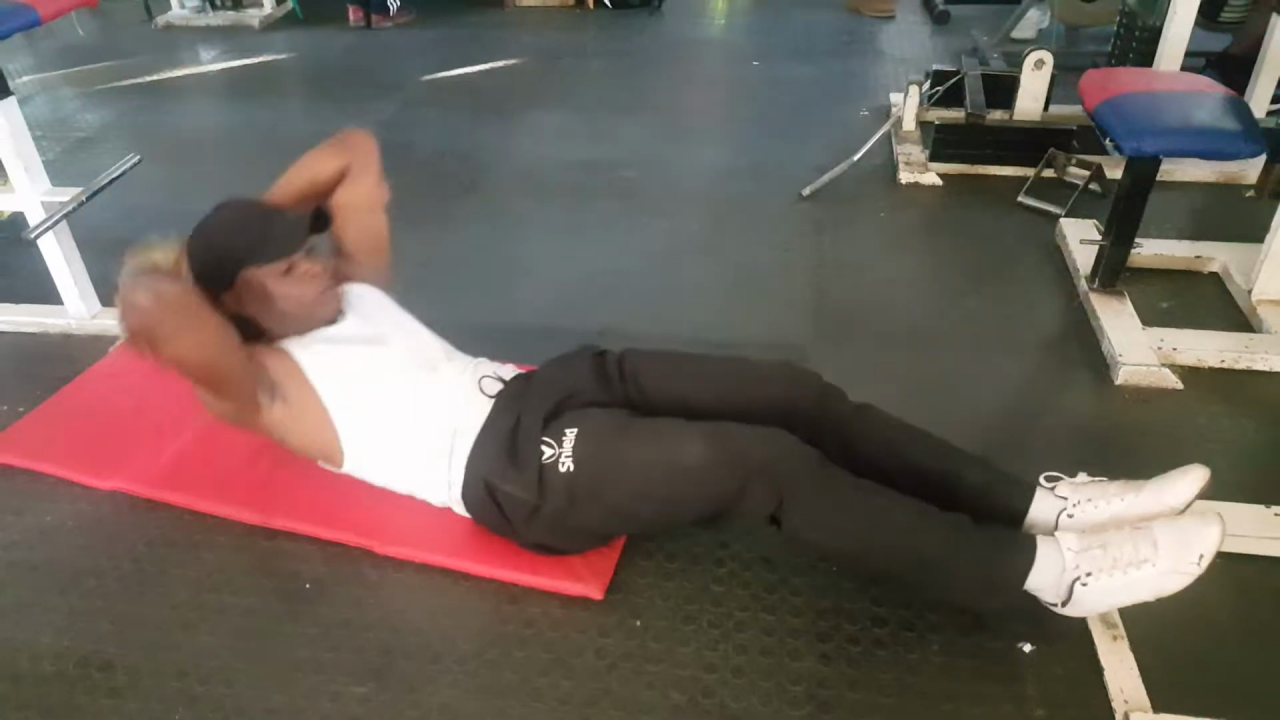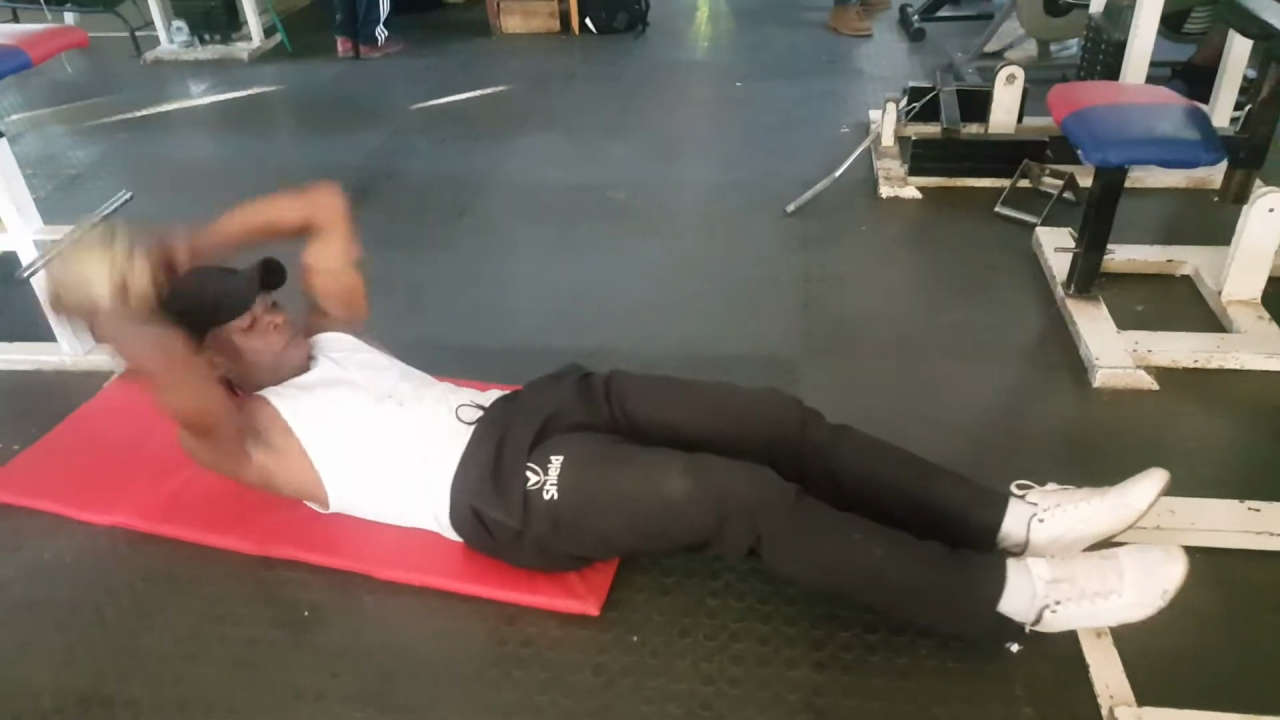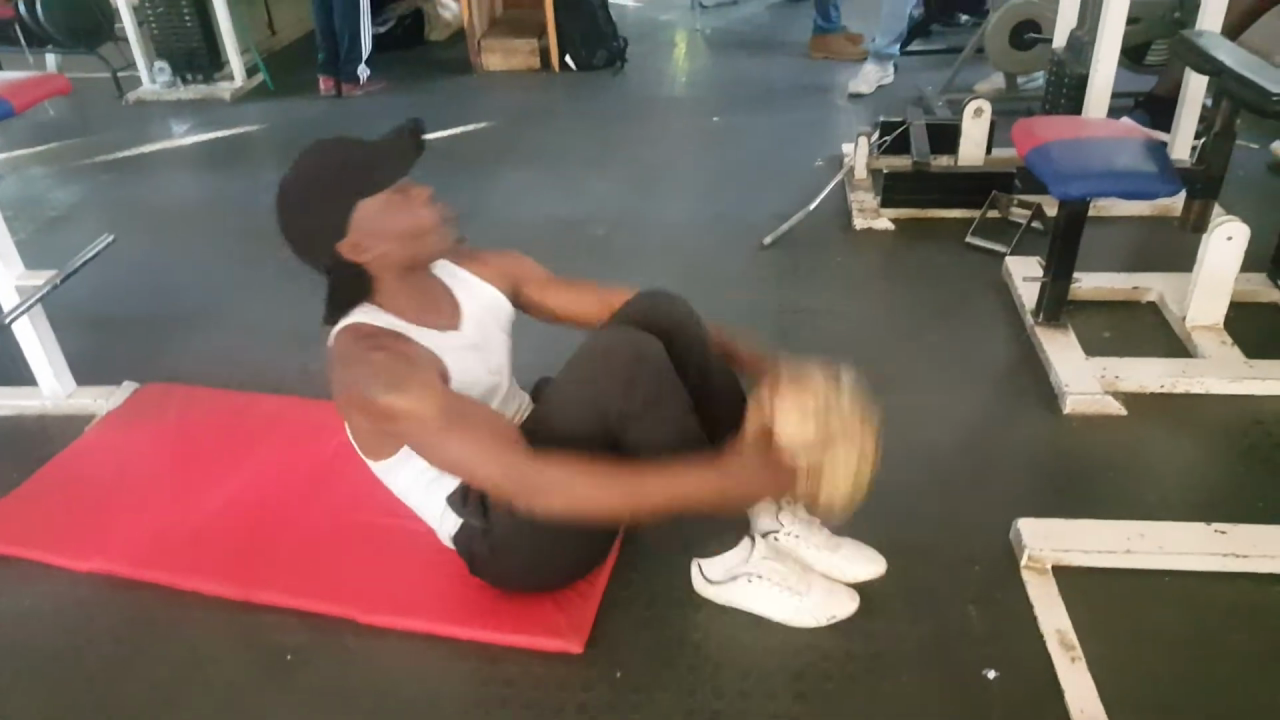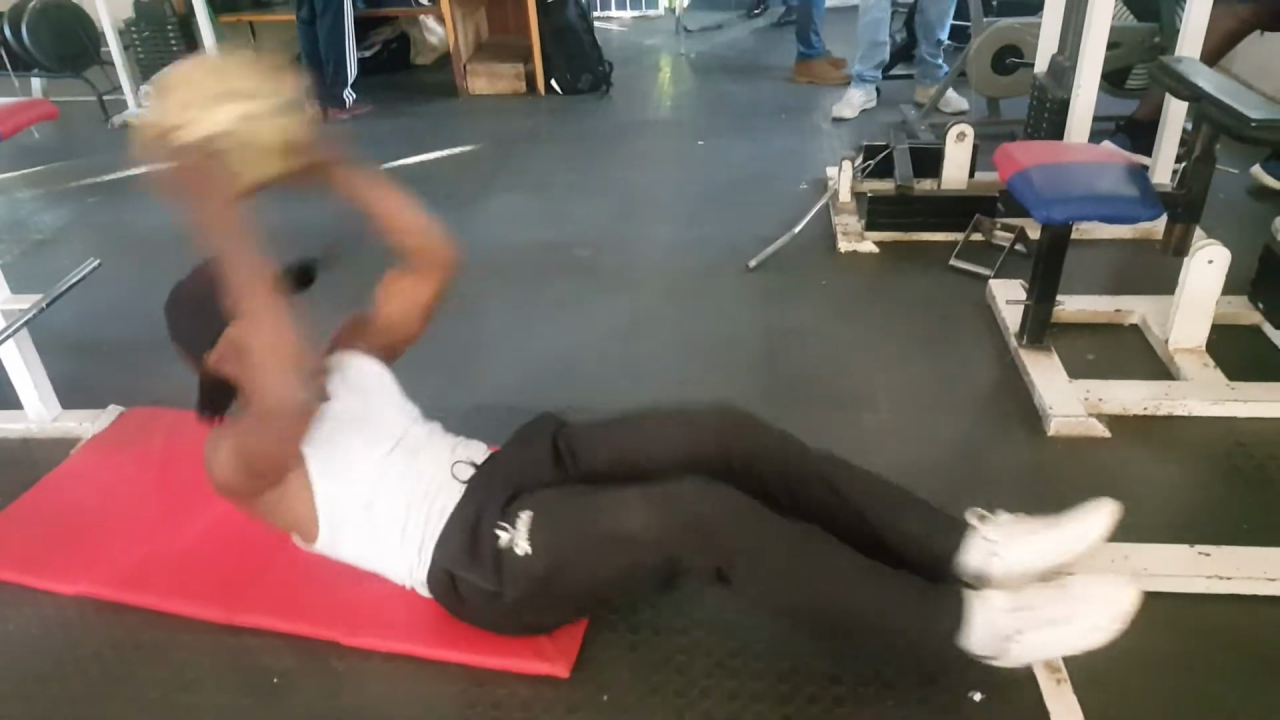
dt=0.5s
person 1, frame 1
left shoulder: (352, 288)
right shoulder: (262, 385)
left elbow: (356, 150)
right elbow: (151, 310)
left wrist: (261, 215)
right wrist: (175, 282)
left hip: (552, 389)
right hip: (519, 471)
left knee: (796, 393)
right knee: (767, 466)
left ankle: (1036, 504)
right ankle: (1039, 573)
person 1, frame 2
left shoulder: (328, 336)
right shoulder: (245, 436)
left elbow: (326, 206)
right elbow: (171, 366)
left wrist: (202, 244)
right wrist: (107, 306)
left hip: (533, 410)
right hip: (502, 494)
left knee: (781, 422)
right knee: (744, 499)
left ankle: (1007, 513)
right ankle: (1011, 592)
person 1, frame 3
left shoulder: (474, 270)
right shoulder: (373, 362)
left elbow: (598, 303)
right elbow: (529, 487)
left wrist: (743, 362)
right wrist: (718, 478)
left hip: (547, 452)
right hip: (513, 538)
left knee: (656, 314)
right knee: (631, 359)
left ankle: (764, 515)
right ankle: (730, 560)
person 1, frame 4
left shoulder: (345, 362)
right shoulder: (243, 460)
left elbow: (433, 259)
right elbow: (286, 387)
left wrist: (333, 168)
right wrist: (223, 223)
left hip: (518, 472)
right hip: (487, 565)
left knee: (730, 438)
right knee: (705, 516)
left ankle: (964, 545)
right ankle: (978, 621)
